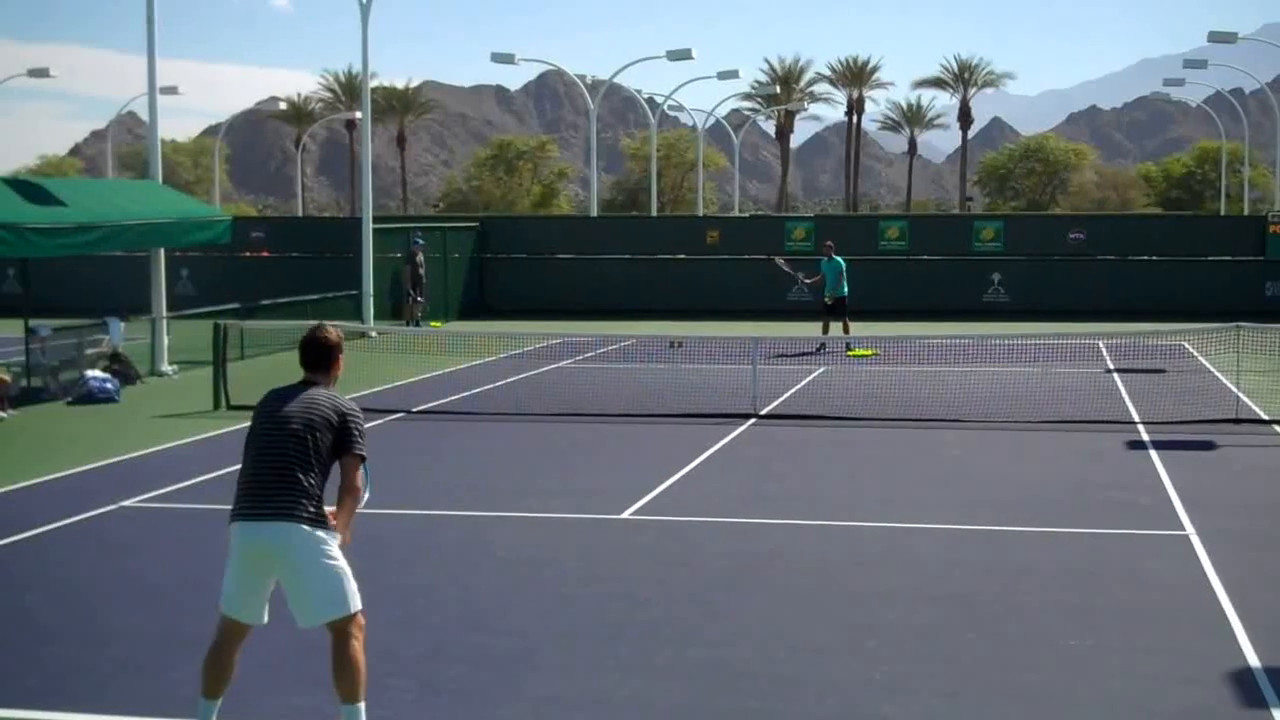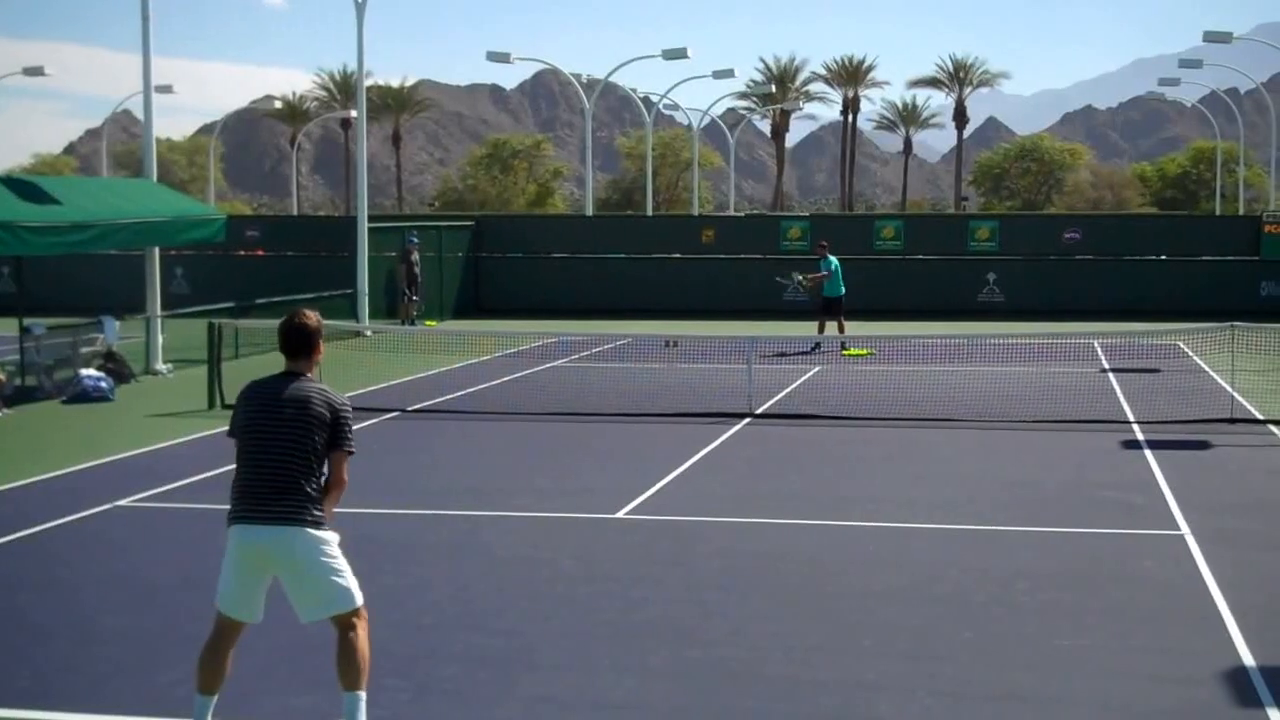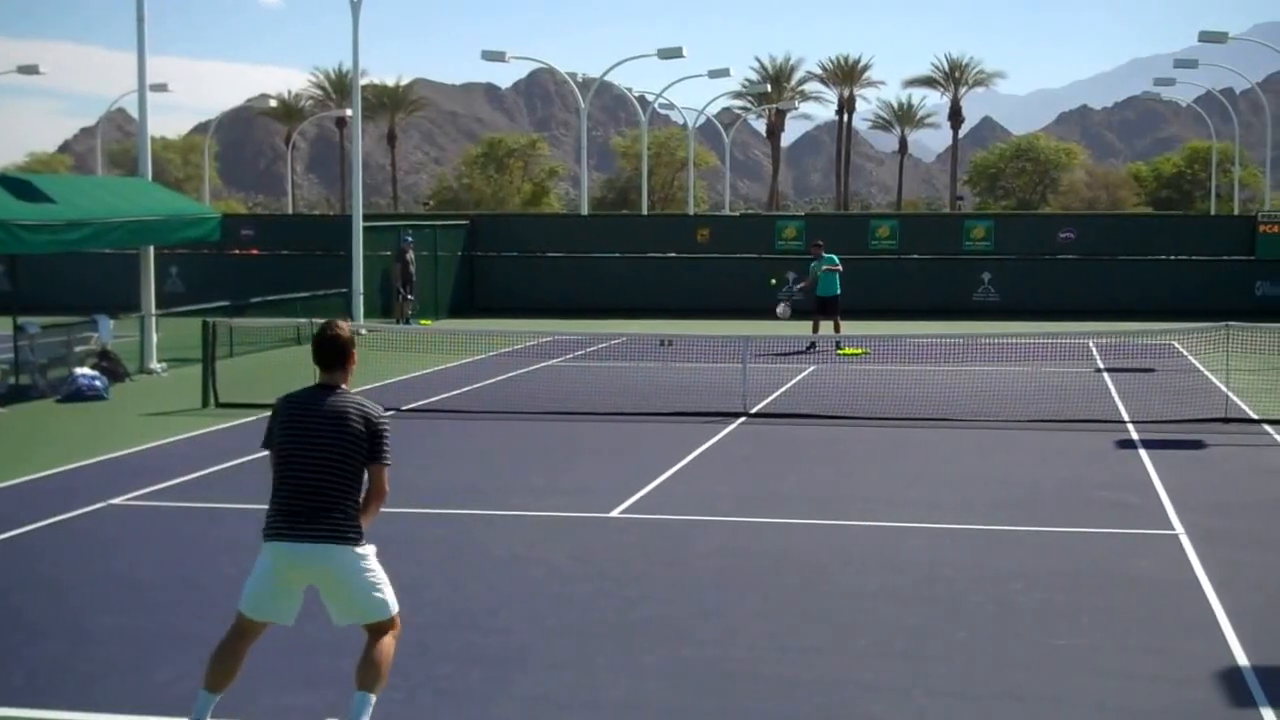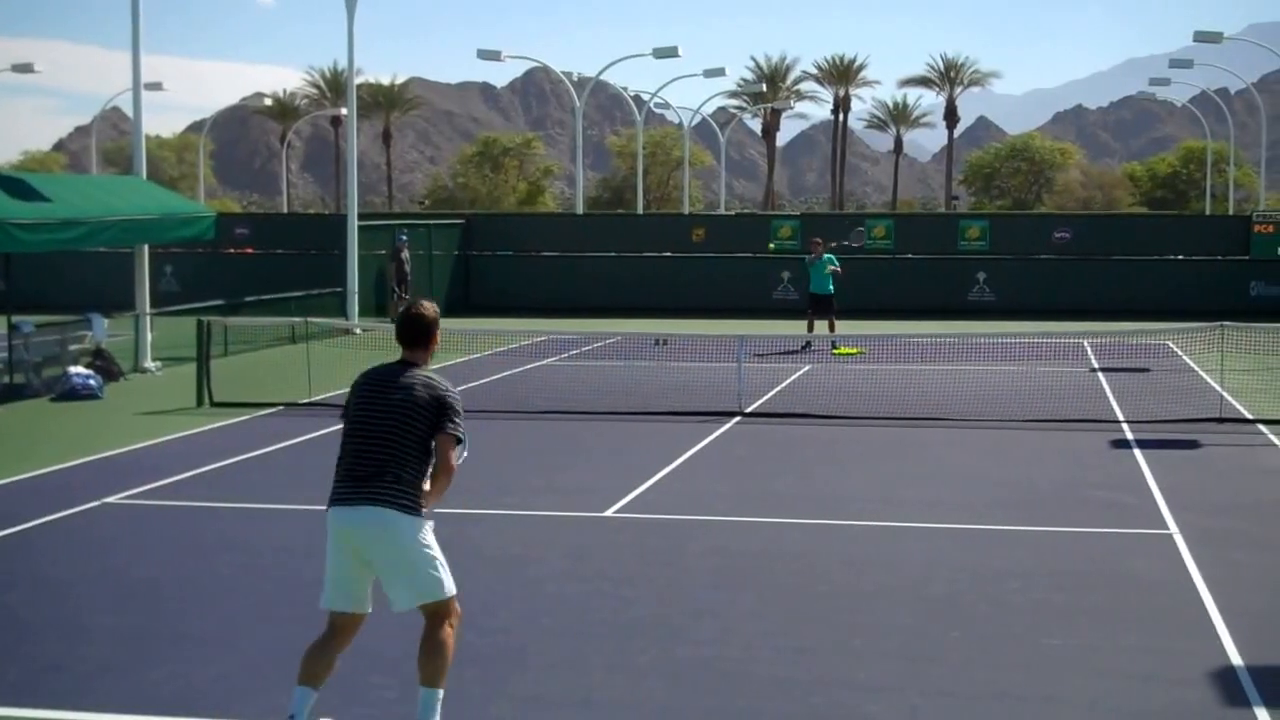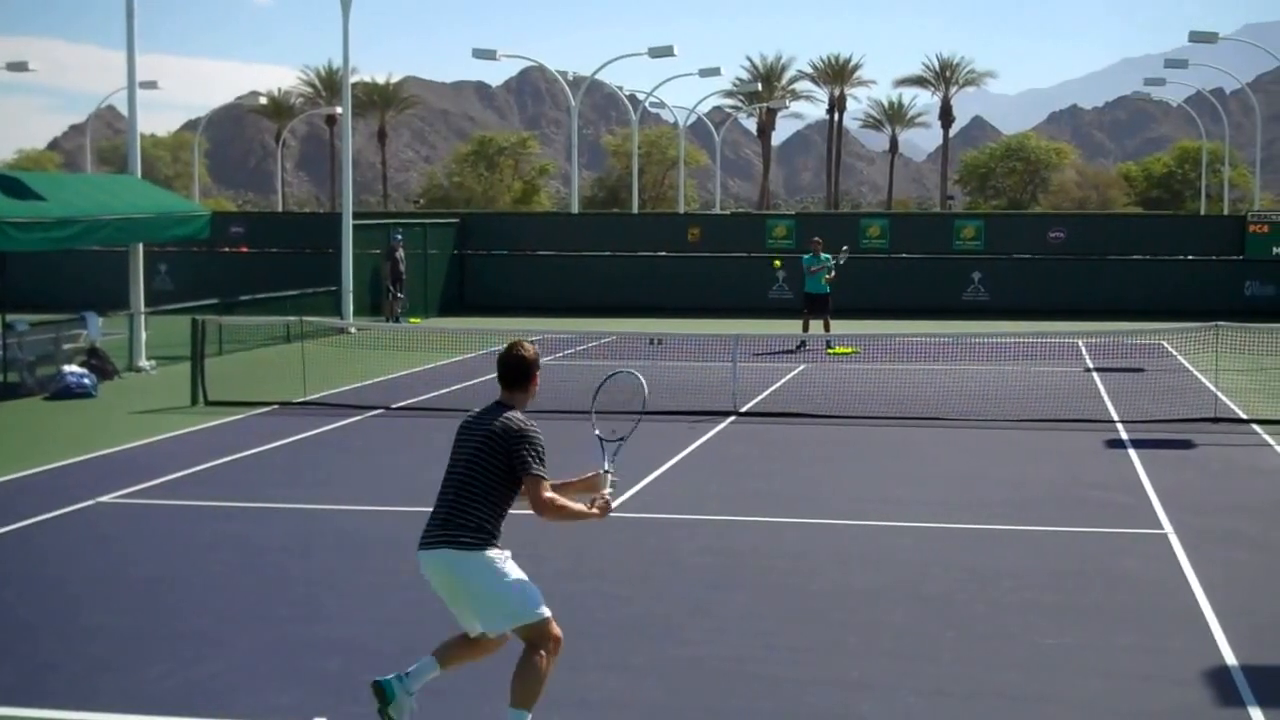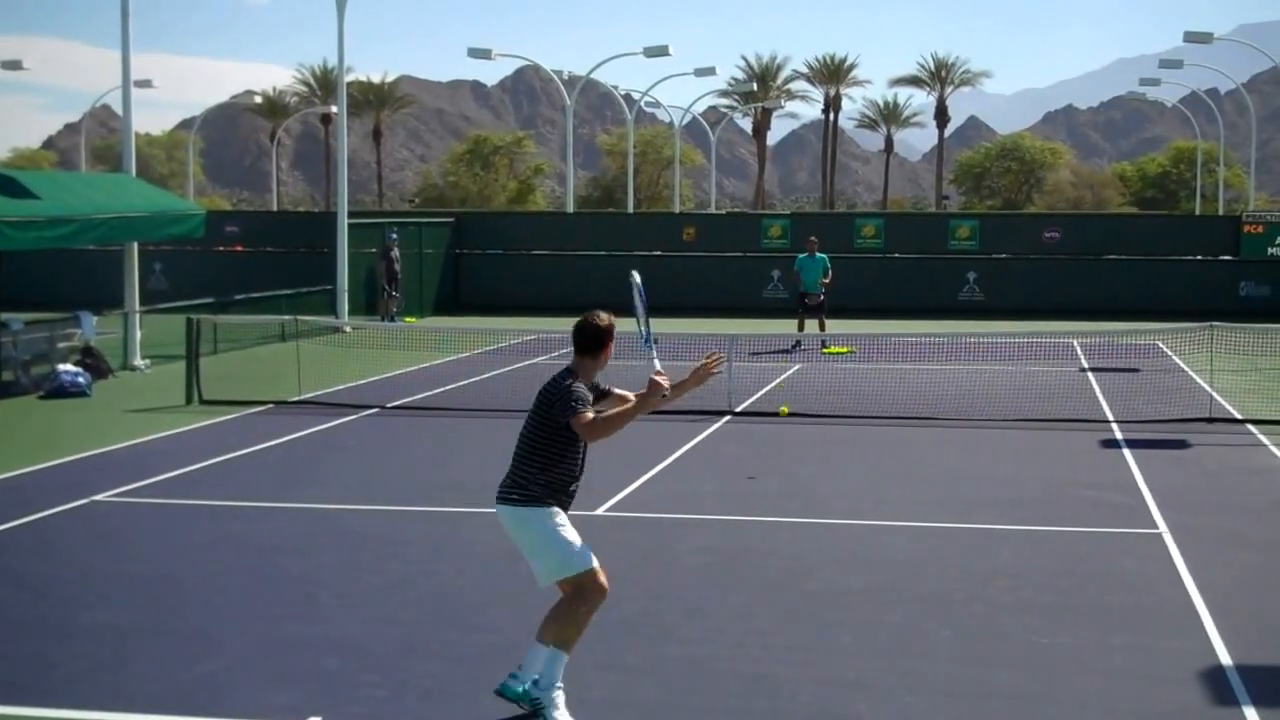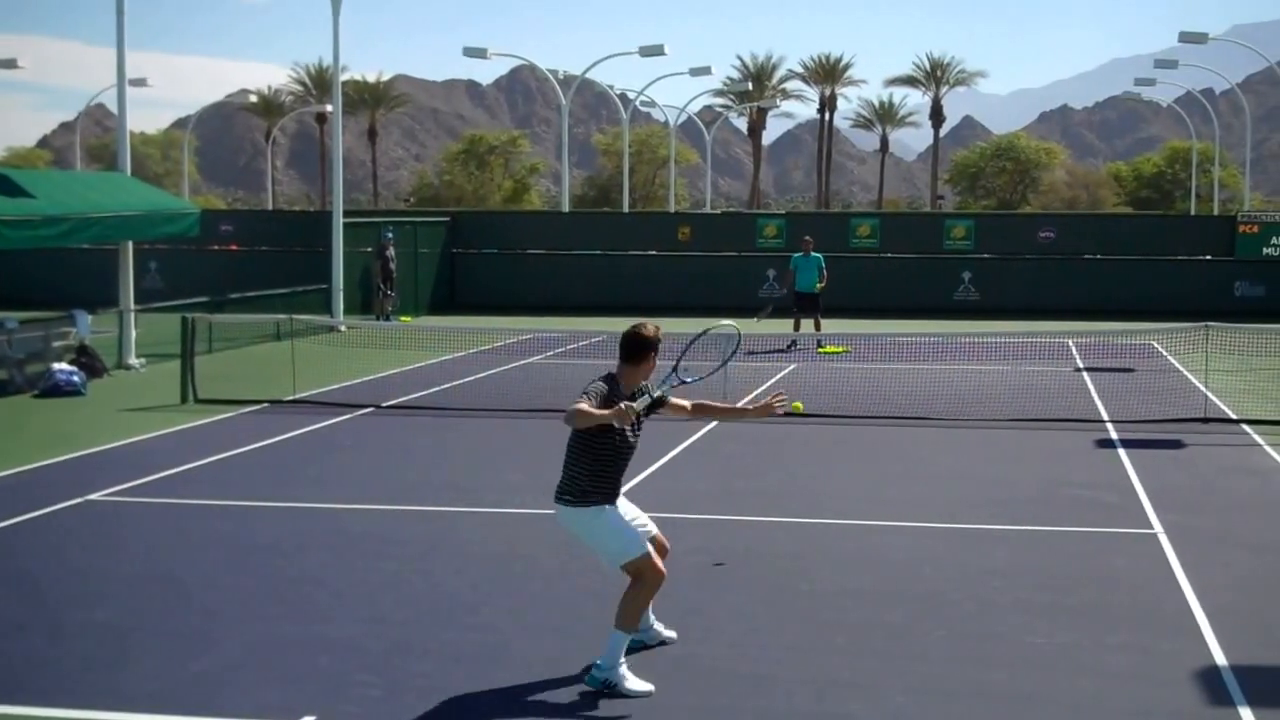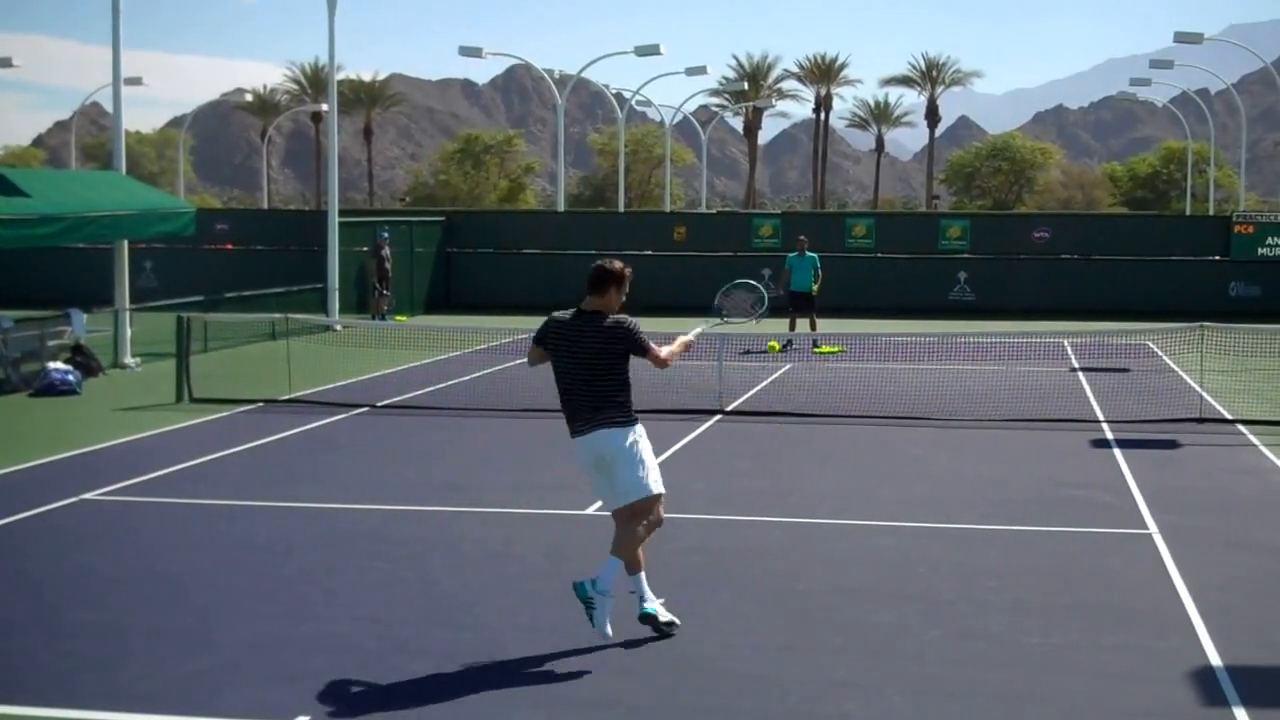
dt=0.3s
person 1, frame 1
left shoulder: (269, 400)
right shoulder: (345, 410)
right elbow: (352, 487)
right wrist: (342, 525)
left hip: (246, 525)
right hip: (299, 529)
left knee: (231, 630)
right knee: (349, 628)
person 1, frame 2
left shoulder: (249, 394)
right shoulder: (334, 404)
right elbow: (338, 481)
left hip: (245, 528)
right hip: (301, 531)
left knee: (226, 627)
right knee: (353, 620)
person 1, frame 3
left shoulder: (285, 406)
right shoulder: (371, 415)
left elbow: (279, 472)
right elbow: (379, 492)
left hip: (281, 540)
right hip: (340, 547)
left knee: (243, 630)
right knee: (385, 628)
person 1, frame 4
left shoulder: (364, 382)
right shoulder: (442, 394)
right elbow: (445, 466)
right wrist: (426, 494)
left hip: (343, 515)
right hip: (394, 519)
left knee: (340, 630)
right knee: (444, 615)
person 1, frame 5
left shoulder: (474, 421)
right shoulder: (523, 430)
right elbow: (541, 503)
left wrist: (580, 486)
right wrist: (590, 511)
left hip: (437, 550)
right hip: (471, 554)
left knee: (489, 637)
right knee: (545, 640)
left ankle: (402, 684)
person 1, frame 6
left shoulder: (583, 387)
right shoulder: (570, 389)
left elbow: (635, 404)
right elbow: (593, 431)
left wrist: (690, 383)
right wrist: (643, 399)
left hip: (539, 507)
right hip: (529, 509)
left knee: (580, 591)
right knee: (592, 588)
left ankle: (524, 681)
person 1, frame 7
left shoulder: (640, 393)
right shoulder: (600, 392)
left elbow: (691, 409)
right elbow: (572, 416)
left wrist: (750, 411)
right wrist: (609, 416)
left hip: (603, 501)
right hip: (584, 506)
left knee: (658, 550)
right knee: (650, 572)
left ankle: (642, 627)
right ankle: (609, 668)
person 1, frame 8
left shoulder: (554, 324)
right shoulder: (622, 328)
left elbow: (534, 359)
right elbow: (661, 360)
right wrist: (682, 343)
left hip: (585, 438)
right hip: (620, 432)
left knee: (626, 519)
right knee: (650, 511)
left ankle: (646, 606)
right ankle: (600, 585)
